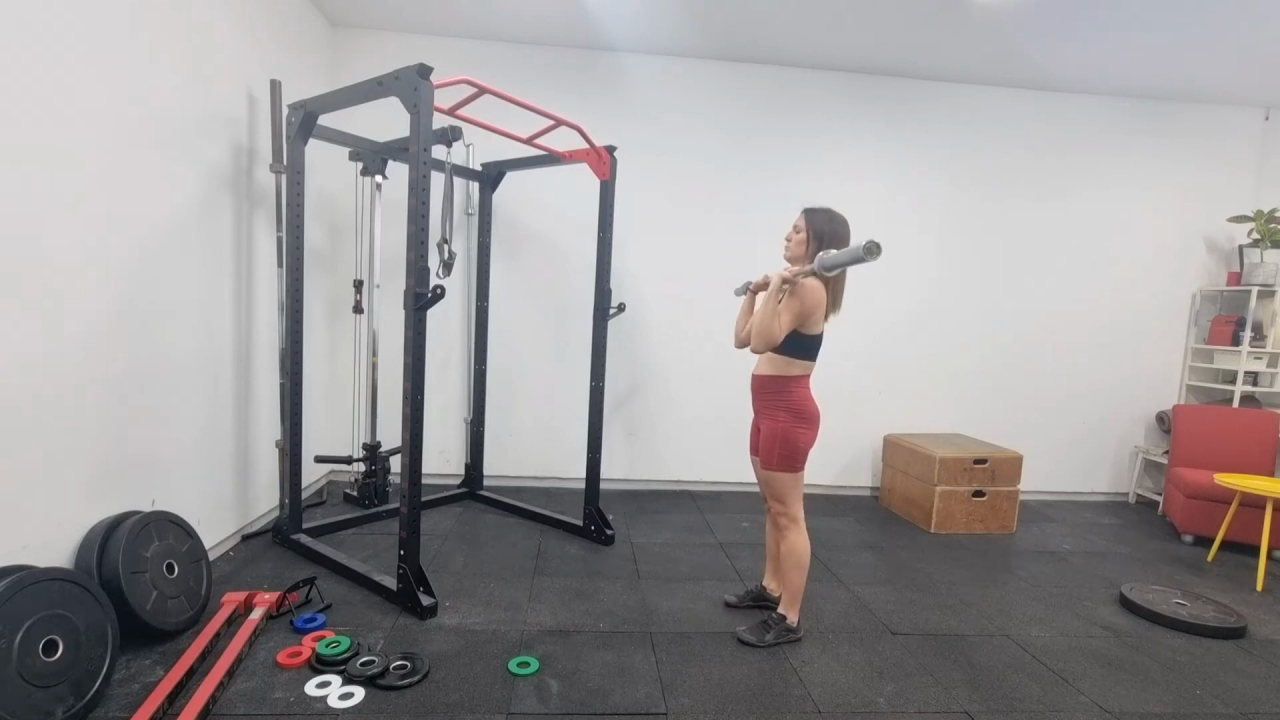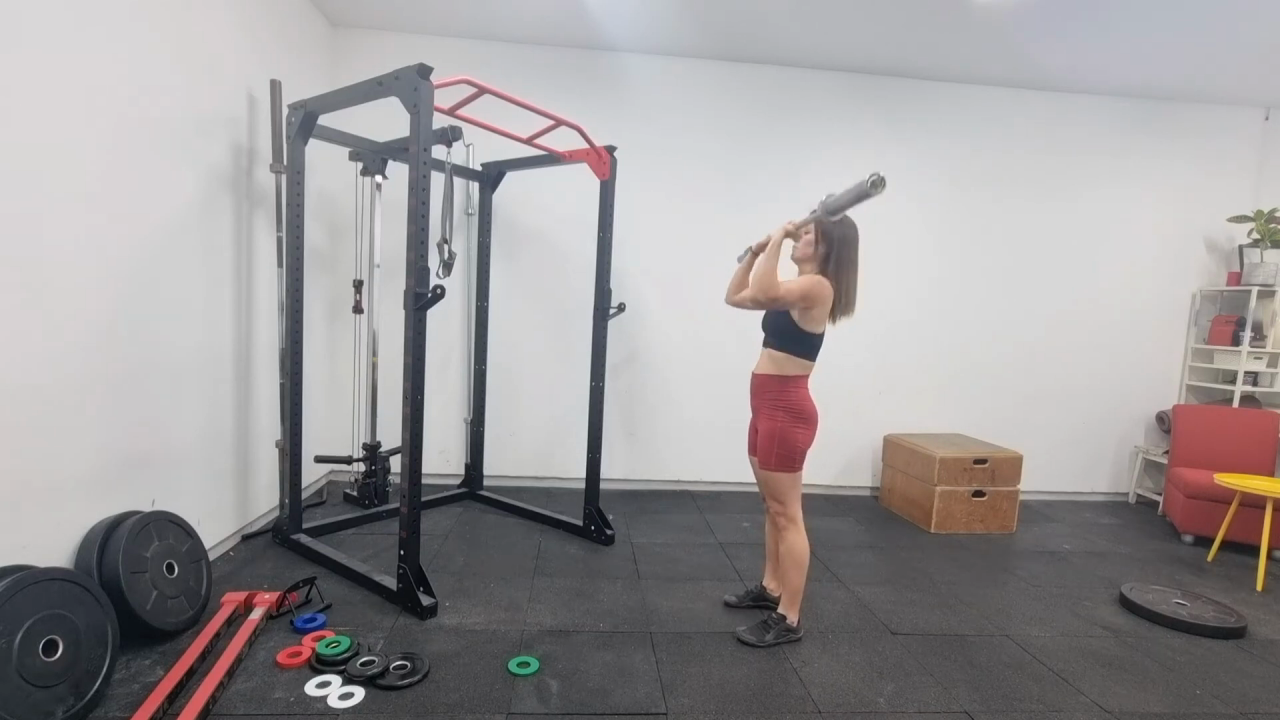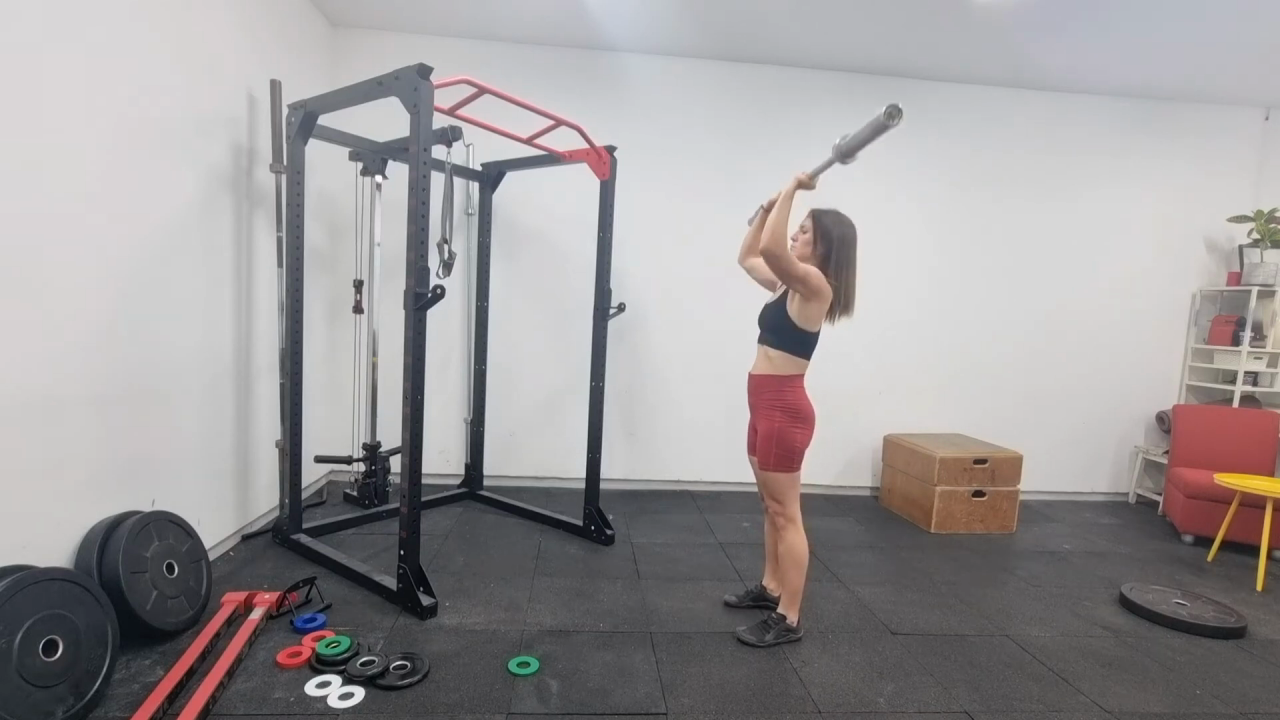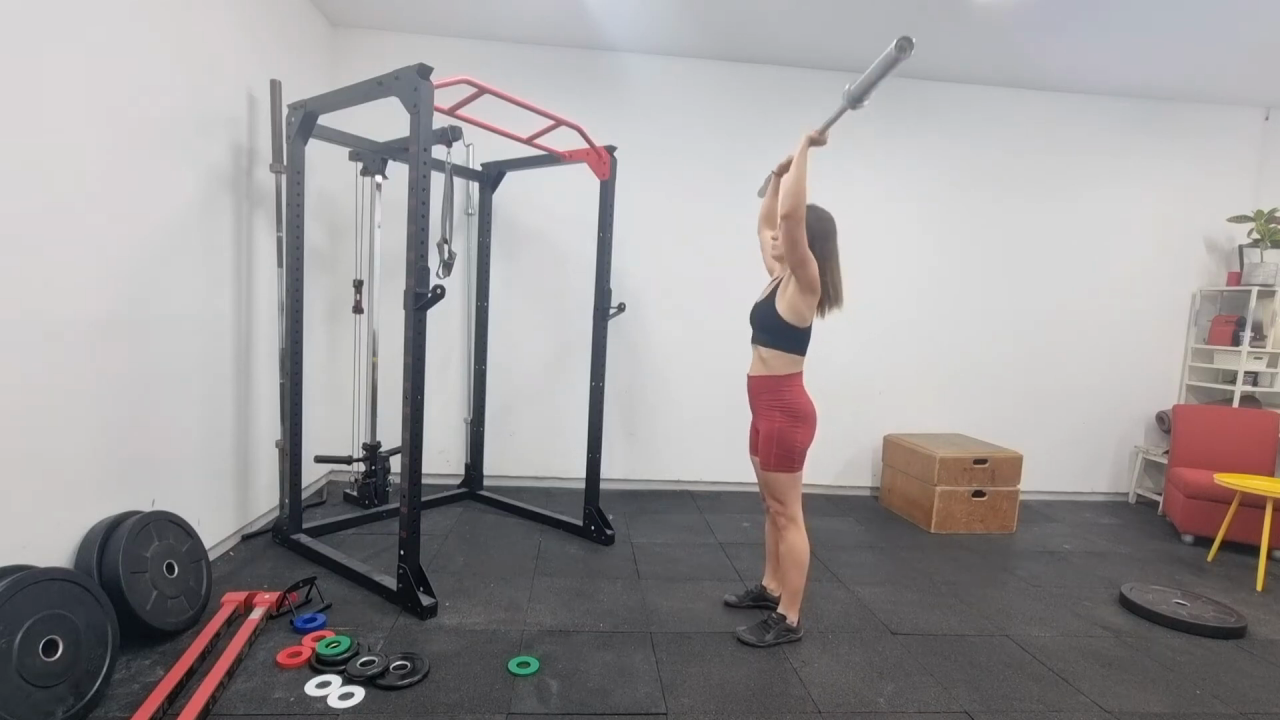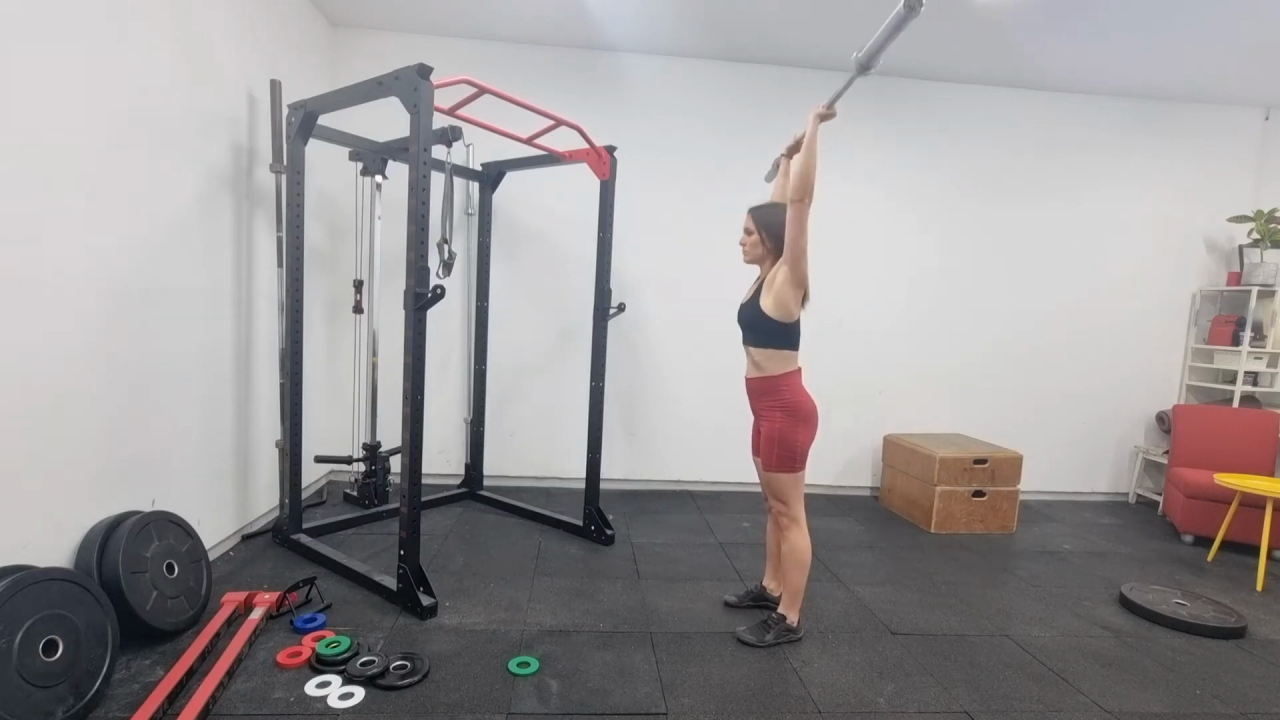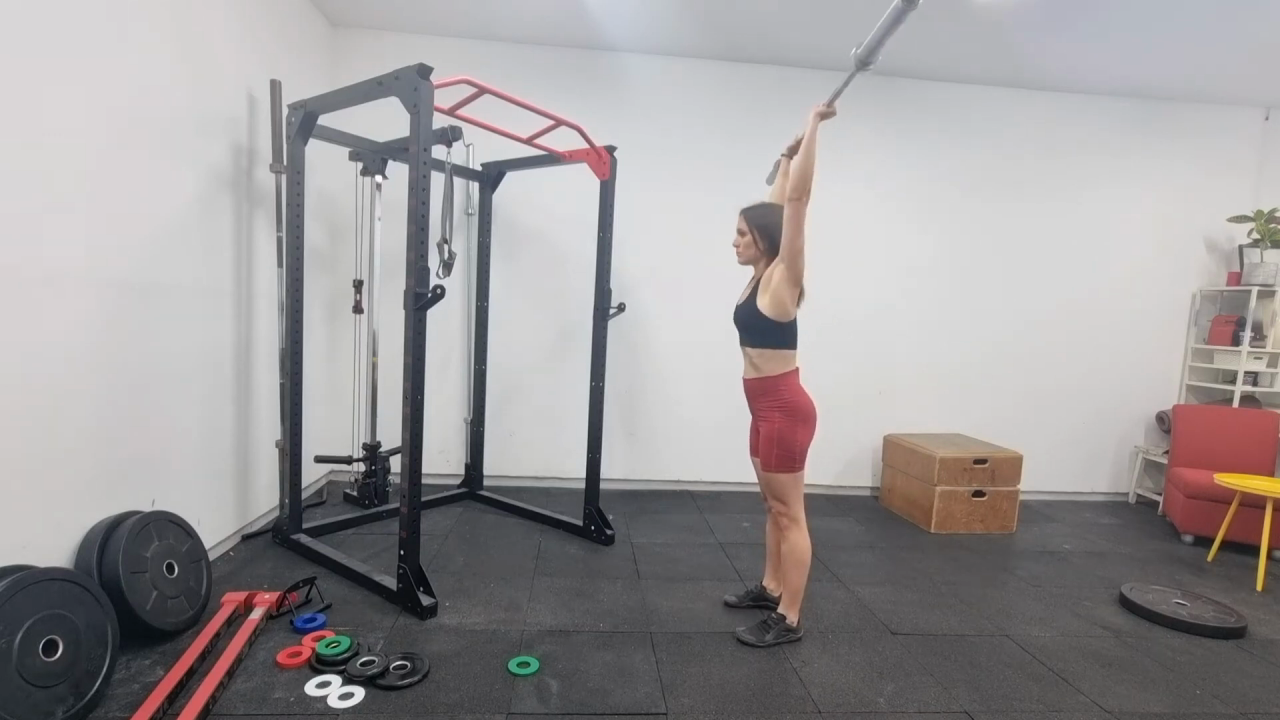
dt=0.3s
person 1, frame 1
left shoulder: (809, 288)
right shoulder: (791, 286)
left elbow: (762, 341)
right elbow: (741, 338)
left wrist: (774, 287)
right wrist: (755, 293)
left hip: (788, 410)
right hip: (770, 408)
left knee: (788, 515)
right knee: (773, 508)
left ankle: (788, 619)
right ankle: (771, 587)
person 1, frame 2
left shoulder: (817, 287)
right shoulder: (795, 290)
left elbow: (765, 291)
right elbow: (735, 296)
left wrist: (776, 240)
right wrist: (757, 251)
left hip: (787, 408)
right hip: (768, 406)
left knee: (787, 514)
right knee: (773, 508)
left ankle: (788, 619)
right ankle: (771, 588)
person 1, frame 3
left shoulder: (815, 285)
right shoulder: (790, 285)
left elbow: (770, 248)
right elbow: (748, 256)
left wrist: (789, 192)
right wrist: (767, 211)
left hip: (784, 410)
right hip: (766, 408)
left knee: (786, 515)
right knee: (773, 509)
left ankle: (788, 619)
right ankle: (770, 587)
person 1, frame 4
left shoulder: (804, 282)
right shoulder: (783, 275)
left elbow: (798, 217)
right elbow: (765, 223)
left wrist: (803, 151)
right wrist: (778, 178)
left hip: (785, 409)
right hip: (768, 408)
left knee: (787, 513)
right knee: (773, 507)
left ankle: (788, 619)
right ankle: (770, 588)
person 1, frame 5
left shoulder: (788, 277)
right shoulder: (768, 276)
left elbow: (800, 201)
right elbow: (779, 207)
left wrist: (813, 129)
right wrist: (786, 159)
left hip: (786, 410)
right hip: (769, 409)
left knee: (790, 514)
right knee: (775, 507)
left ankle: (788, 620)
right ankle: (771, 588)
person 1, frame 6
left shoulder: (782, 276)
right shoulder: (762, 276)
left elbow: (796, 202)
right elbow: (778, 205)
left wrist: (812, 128)
right wrist: (787, 158)
left hip: (785, 410)
right hip: (766, 409)
left knee: (789, 514)
right knee: (774, 508)
left ankle: (788, 619)
right ankle: (770, 588)
